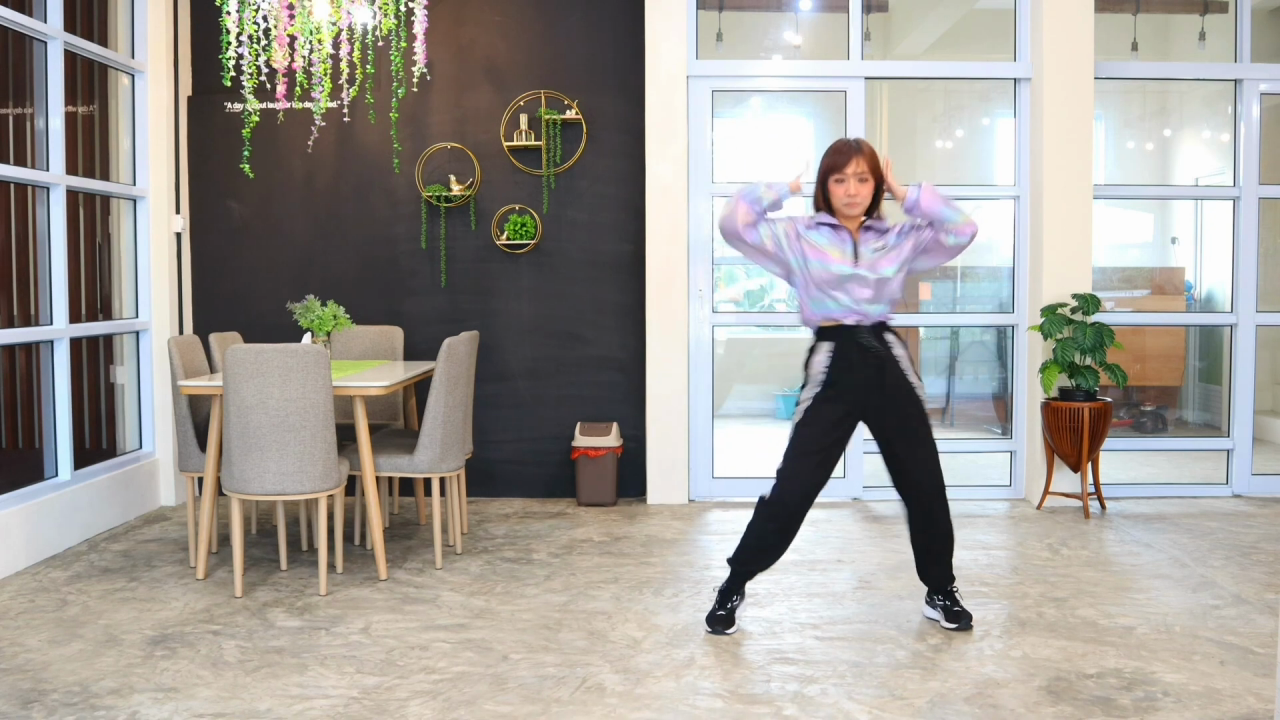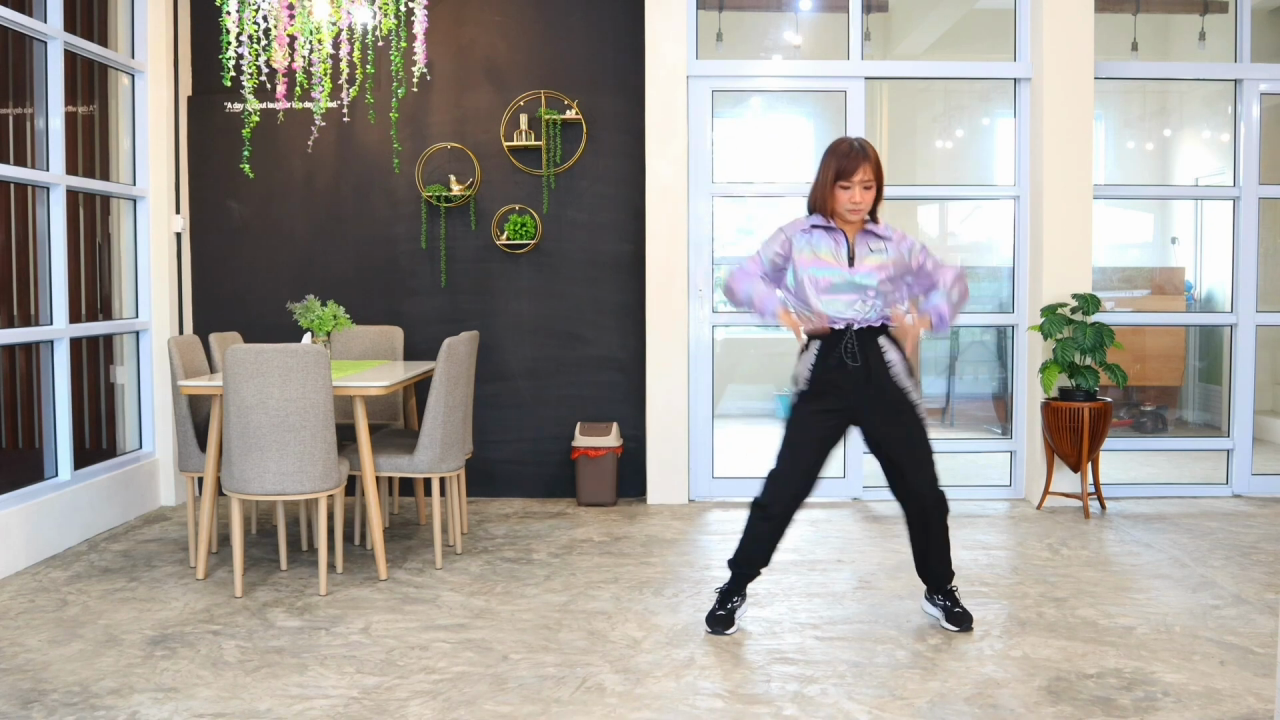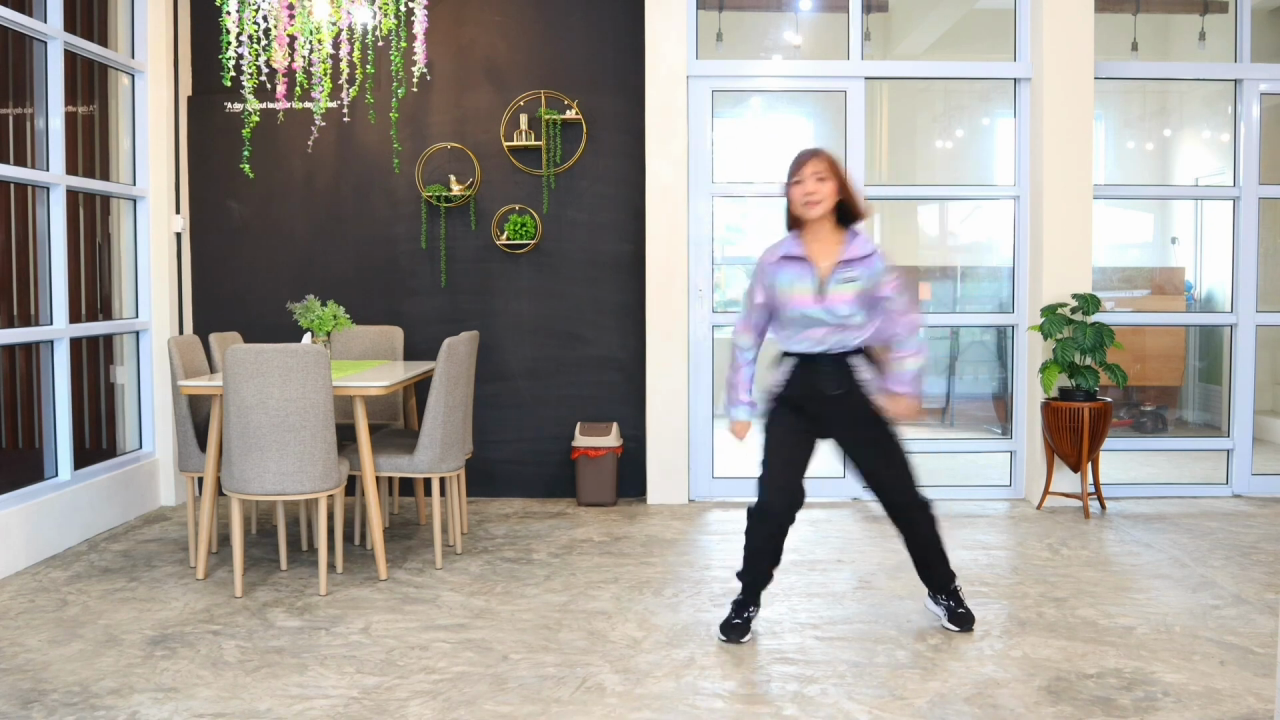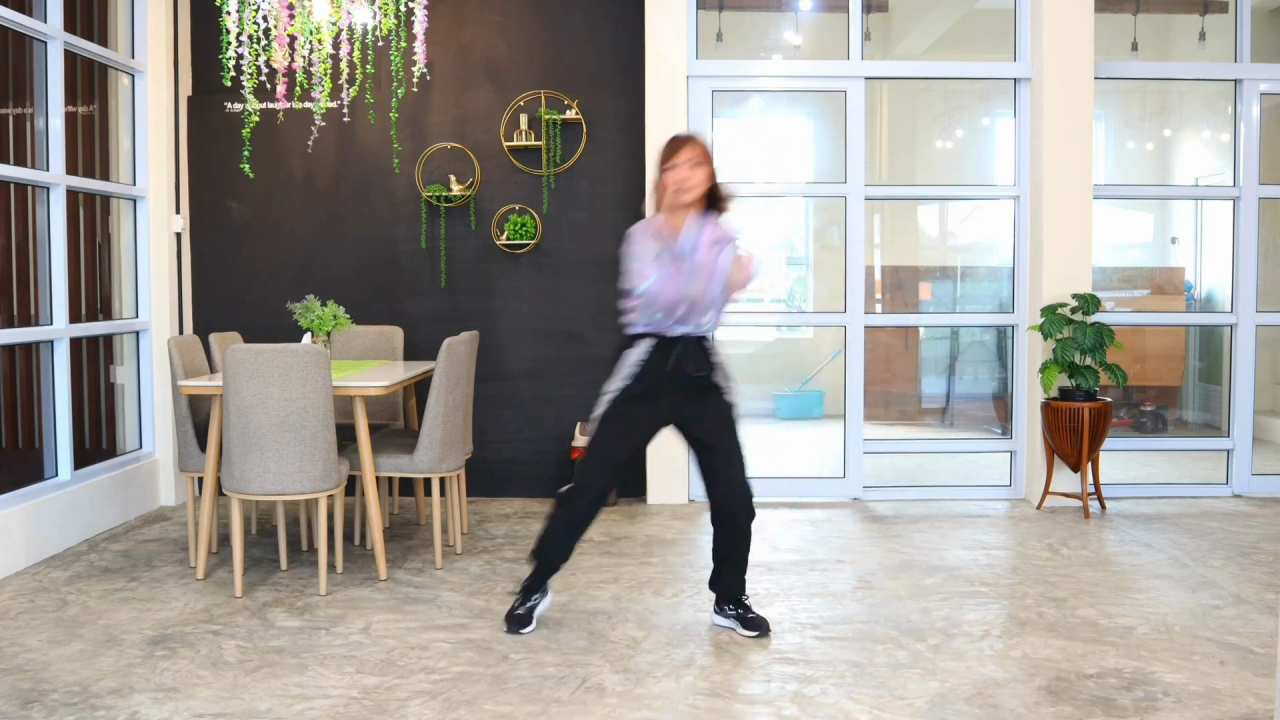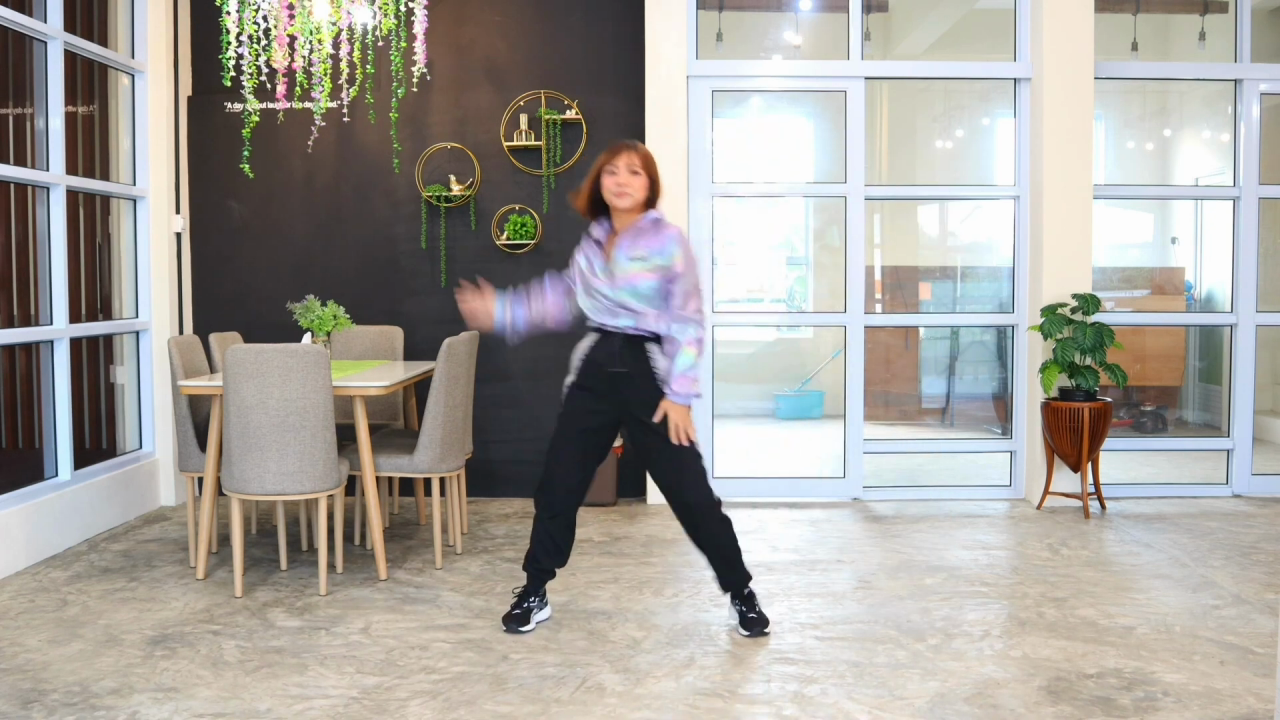
dt=0.5s
person 1, frame 1
left shoulder: (899, 238)
right shoulder: (800, 235)
left elbow: (962, 230)
right elbow: (734, 225)
left wrist: (907, 194)
right wrist: (779, 191)
left hip: (886, 363)
right hip: (833, 367)
left knee: (925, 485)
right knee: (792, 490)
left ankle: (940, 591)
right ankle: (734, 586)
person 1, frame 2
left shoulder: (892, 241)
right shoulder: (797, 236)
left elbow: (950, 283)
right elbow: (739, 280)
left wrist: (925, 317)
right wrist: (785, 312)
left hip: (883, 369)
right hip: (826, 371)
left knee: (921, 489)
right knee: (784, 490)
left ankle: (940, 589)
right ankle: (734, 589)
person 1, frame 3
left shoulder: (868, 257)
right shoulder: (775, 261)
left elbow: (900, 324)
right elbow: (748, 333)
left wrist: (902, 387)
right wrist: (741, 404)
left hip: (851, 387)
right hip: (797, 393)
left knee: (903, 499)
right knee: (776, 502)
left ankle: (943, 589)
right ankle: (748, 598)
person 1, frame 4
left shoulder: (721, 237)
right shoulder: (646, 236)
left elbow: (730, 277)
right elbow: (666, 296)
left wrist: (708, 250)
right wrist: (722, 272)
left hip: (697, 370)
right hip: (644, 367)
left knee: (733, 495)
right knee: (591, 485)
left ankle: (730, 599)
right ankle: (536, 586)
person 1, frame 5
left shoulder: (667, 240)
right shoulder: (592, 243)
left elbow: (688, 320)
right elbow: (560, 301)
left wrist: (681, 394)
right wrist: (500, 312)
left hip: (648, 373)
right hip: (596, 371)
left knee: (692, 494)
right knee: (558, 486)
left ankle: (741, 593)
right ankle: (535, 592)
